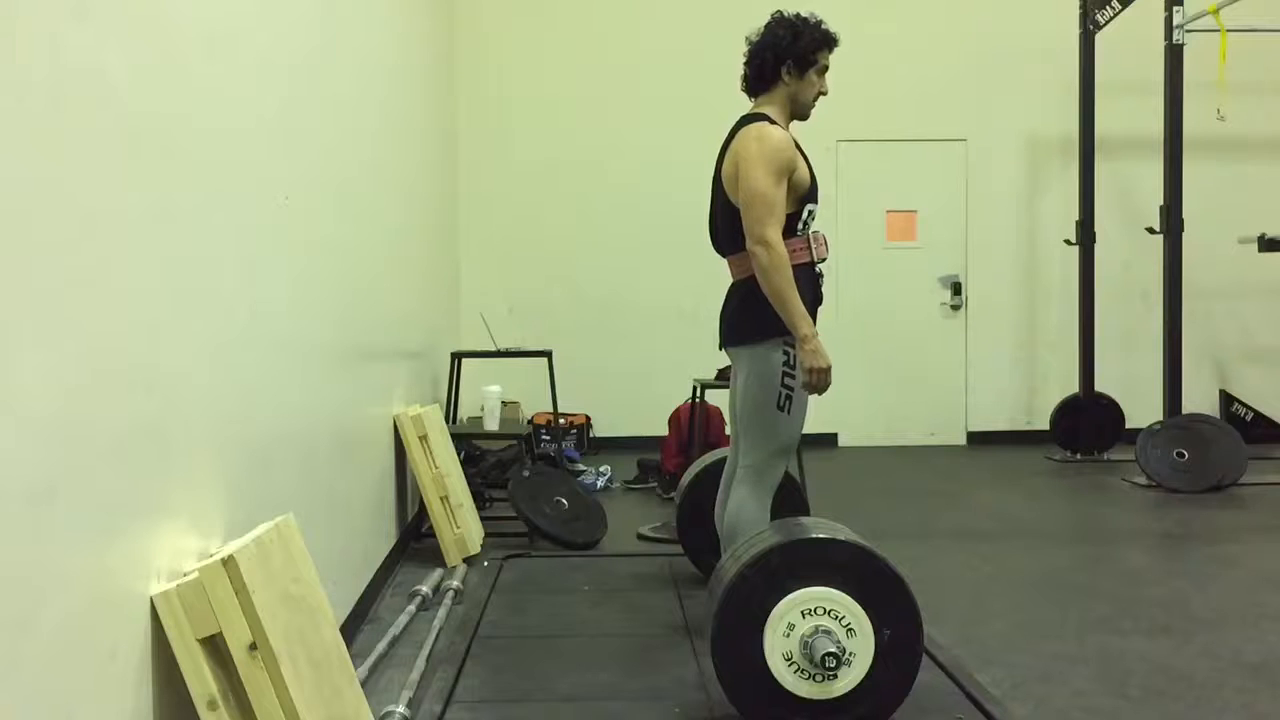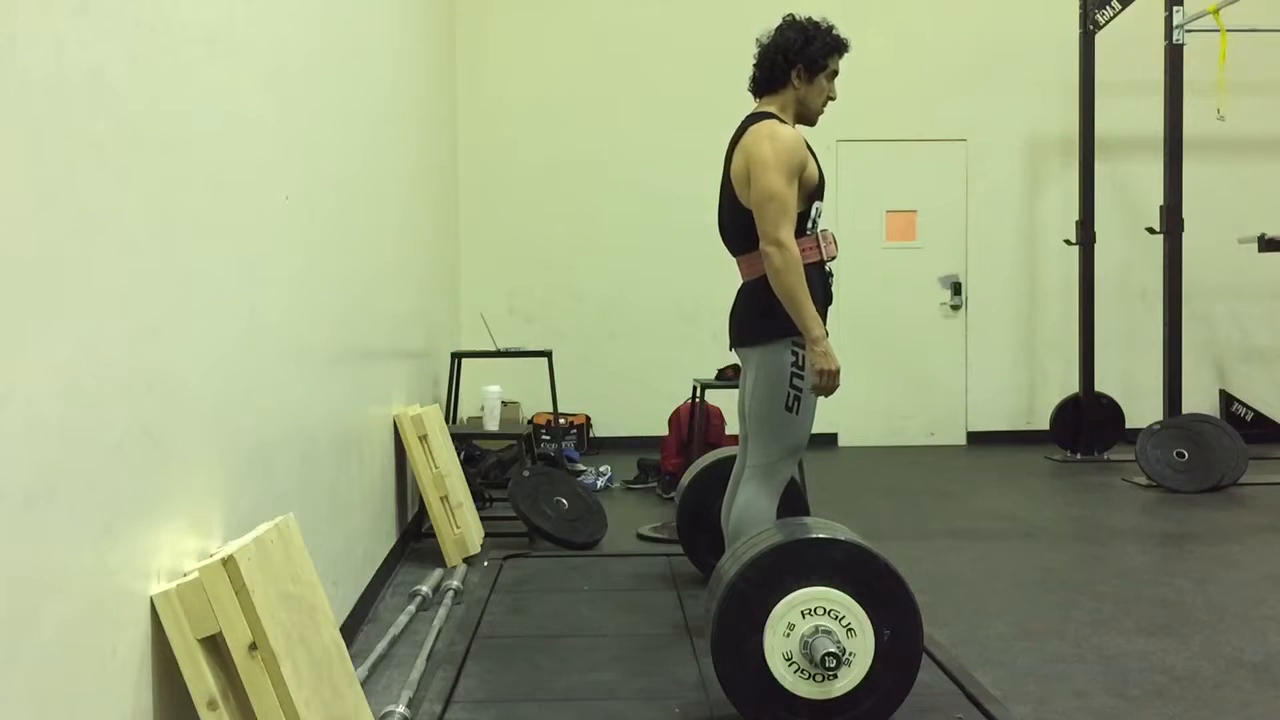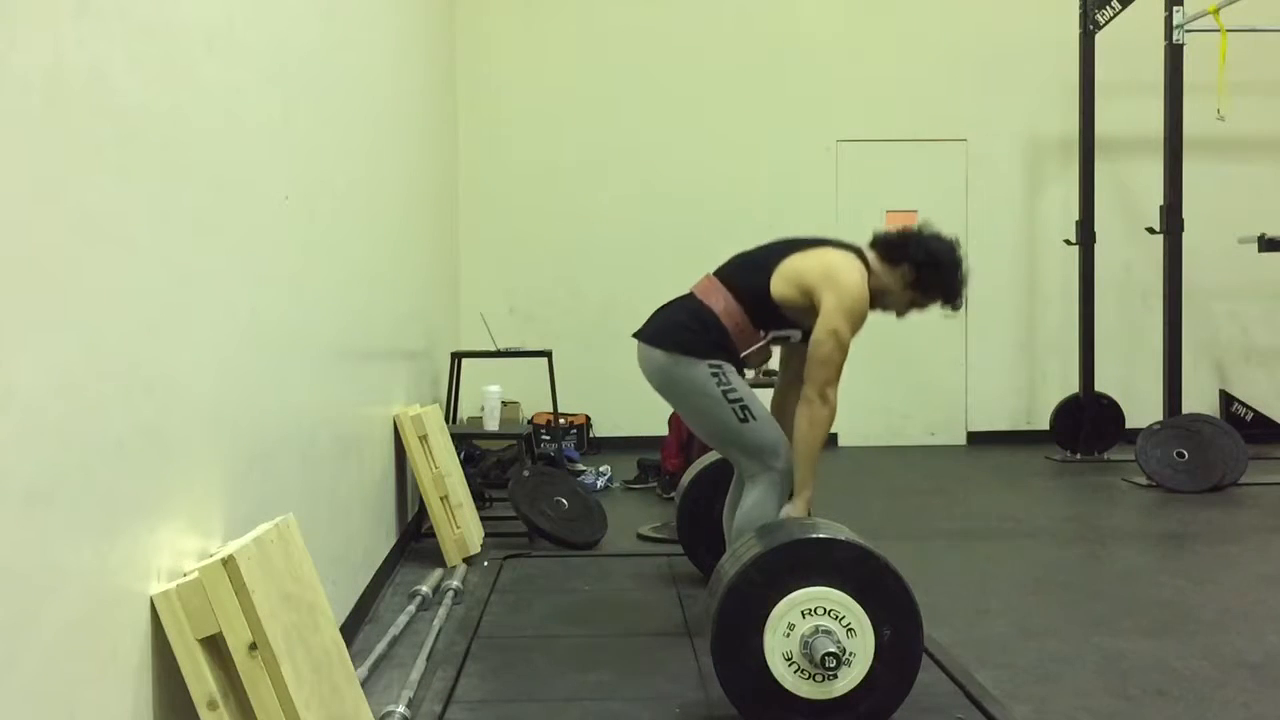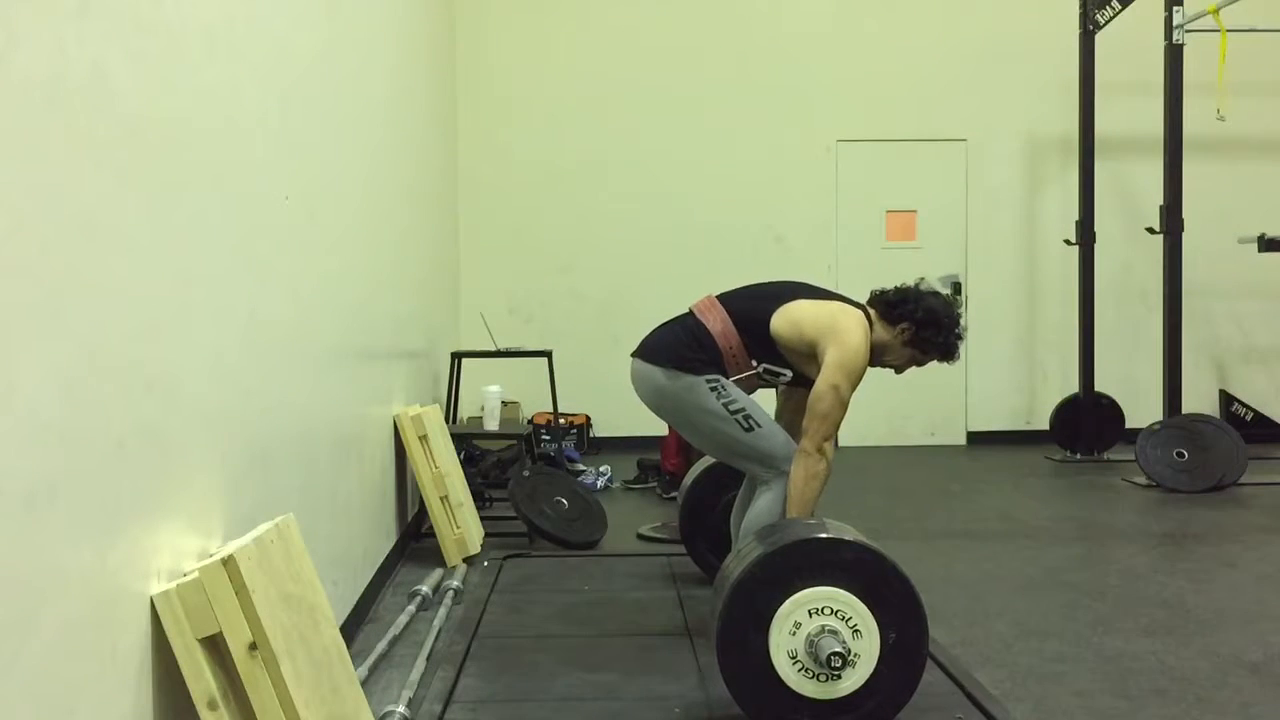
dt=1s
person 1, frame 1
left shoulder: (753, 137)
right shoulder: (767, 140)
right elbow: (764, 246)
right wrist: (807, 336)
left hip: (759, 319)
right hip: (772, 323)
left knee: (746, 469)
right knee: (762, 471)
person 1, frame 2
left shoulder: (757, 135)
right shoulder: (777, 139)
right elbow: (778, 247)
right wrist: (817, 339)
left hip: (765, 320)
right hip: (782, 323)
left knee: (754, 469)
right knee: (769, 473)
person 1, frame 3
left shoulder: (836, 267)
right shoulder: (850, 285)
left elbow: (794, 385)
right elbow: (819, 396)
left wrist: (790, 464)
right wrist: (800, 498)
left hip: (673, 341)
right hip: (683, 348)
left knee: (762, 463)
right knee: (770, 467)
person 1, frame 4
left shoulder: (836, 324)
right shoulder: (850, 342)
left elbow: (791, 432)
right elbow: (815, 449)
left hip: (665, 360)
right hip: (678, 368)
left knee: (771, 465)
right knee: (781, 469)
